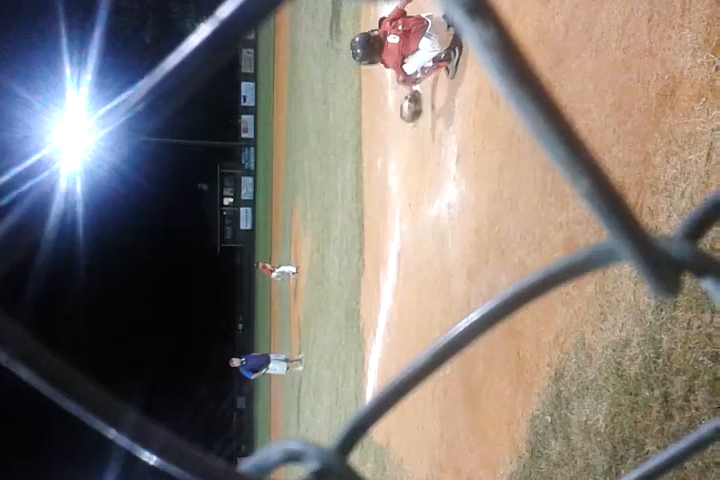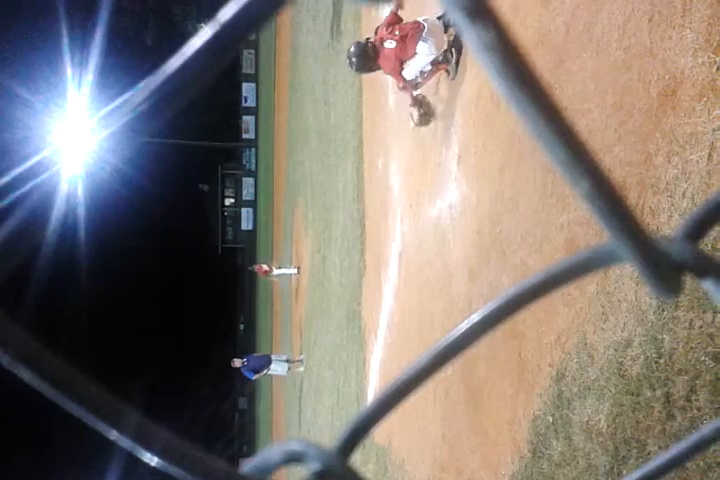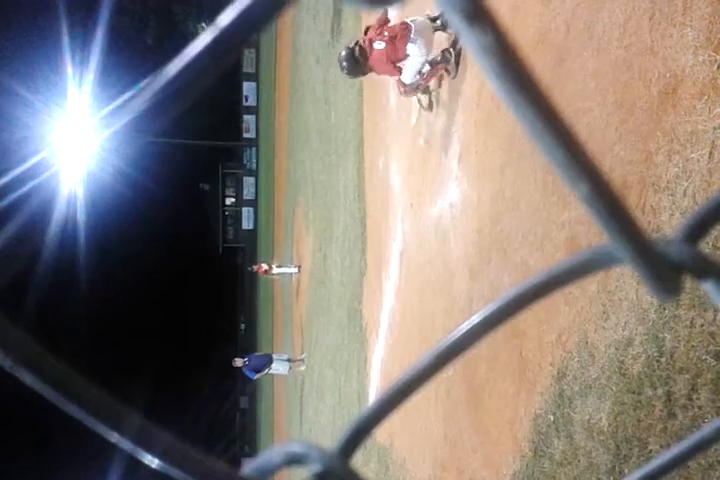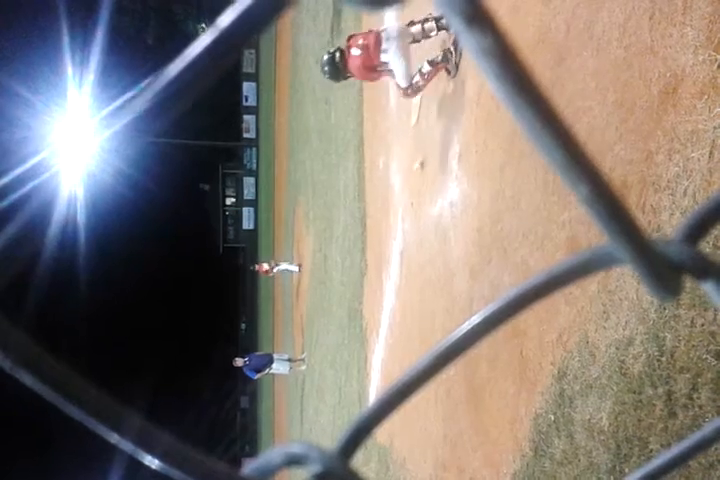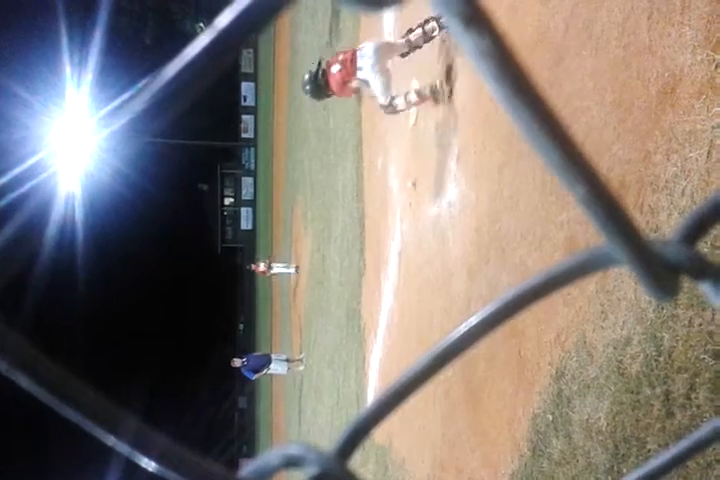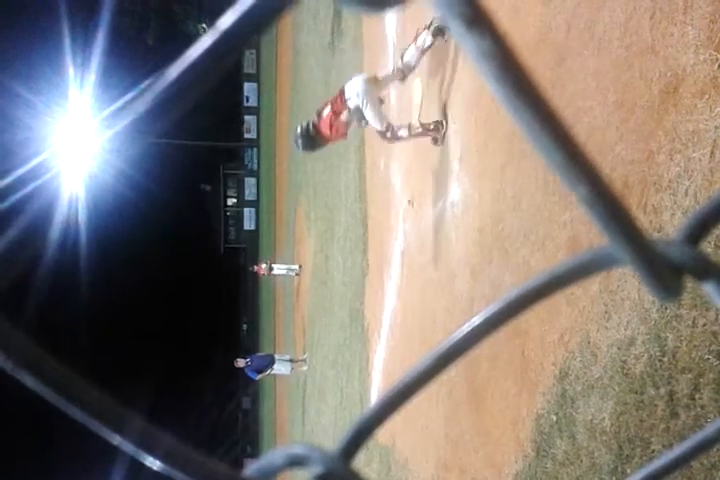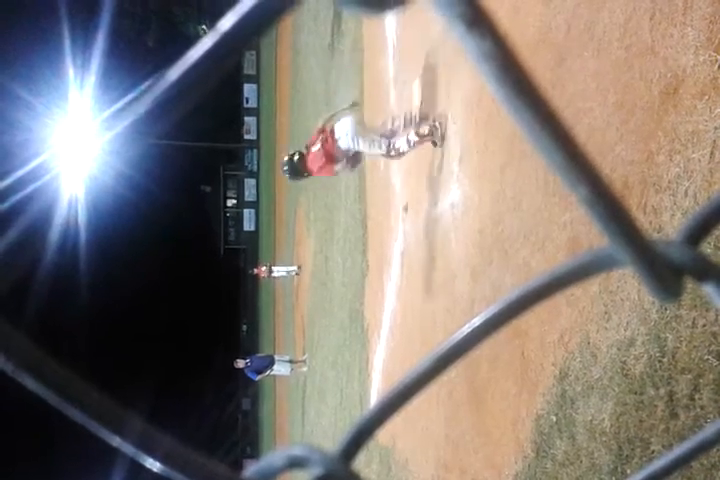
dt=0.2s
person 1, frame 1
left shoulder: (391, 58)
right shoulder: (386, 24)
left elbow: (403, 78)
left hip: (433, 43)
left knee: (410, 76)
left ankle: (447, 57)
person 1, frame 2
left shoulder: (388, 64)
right shoulder: (382, 31)
left elbow: (403, 84)
left wrist: (411, 96)
left hip: (430, 46)
left knee: (409, 81)
left ankle: (446, 59)
right ankle: (444, 22)
person 1, frame 3
left shoulder: (378, 64)
right shoulder: (371, 33)
right elbow: (383, 16)
left hip: (420, 47)
left ankle: (445, 58)
right ankle: (439, 22)
person 1, frame 4
left shoulder: (358, 70)
right shoulder: (352, 42)
left elbow: (389, 74)
left hip: (393, 51)
left knee: (407, 90)
left ankle: (444, 58)
right ankle: (438, 24)
person 1, frame 5
left shoulder: (338, 87)
right shoulder: (333, 64)
left elbow: (357, 83)
left hip: (371, 67)
left knee: (390, 106)
right knee: (407, 43)
left ankle: (435, 91)
right ankle: (435, 25)
person 1, frame 6
left shoulder: (329, 130)
right shoulder: (325, 116)
left elbow: (346, 116)
left hip: (359, 95)
right hip: (360, 84)
left knee: (389, 134)
right knee: (402, 70)
left ankle: (434, 129)
person 1, frame 7
left shoulder: (317, 166)
right shoulder: (312, 145)
left elbow: (340, 167)
right elbow: (325, 122)
left wrist: (348, 161)
right wrist: (346, 108)
left hip: (351, 138)
left knee: (390, 149)
left ankle: (429, 133)
